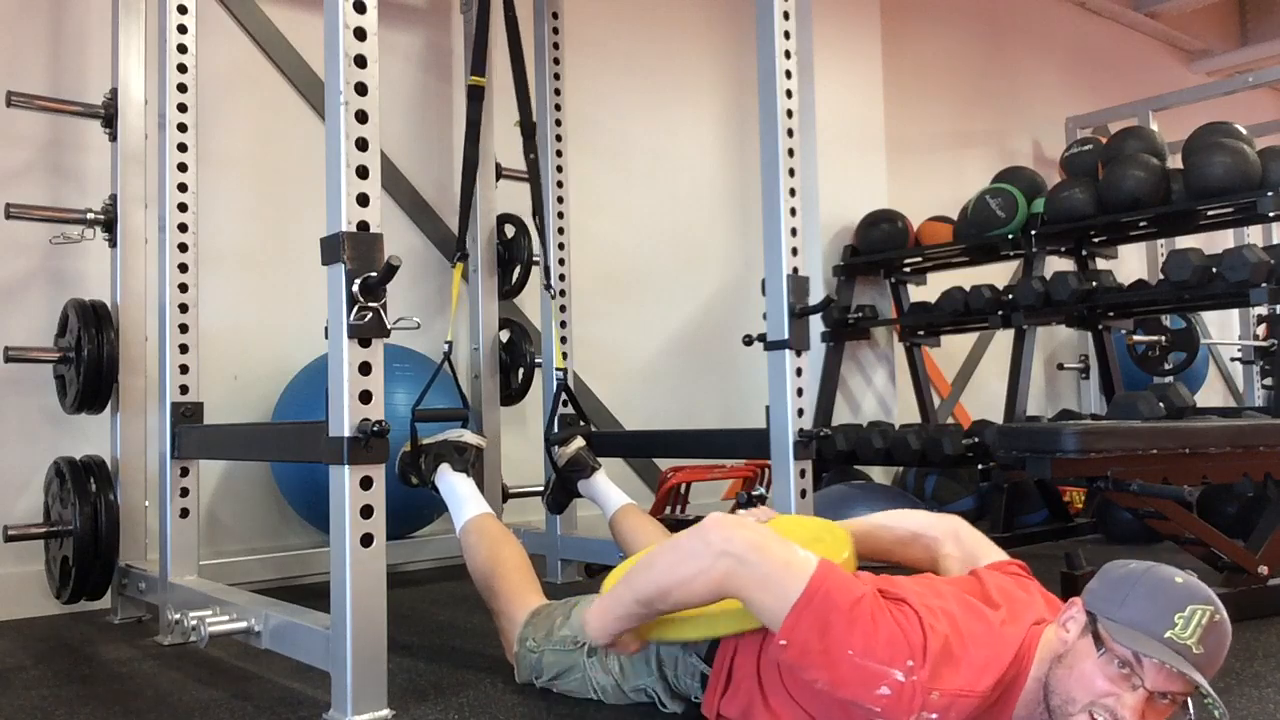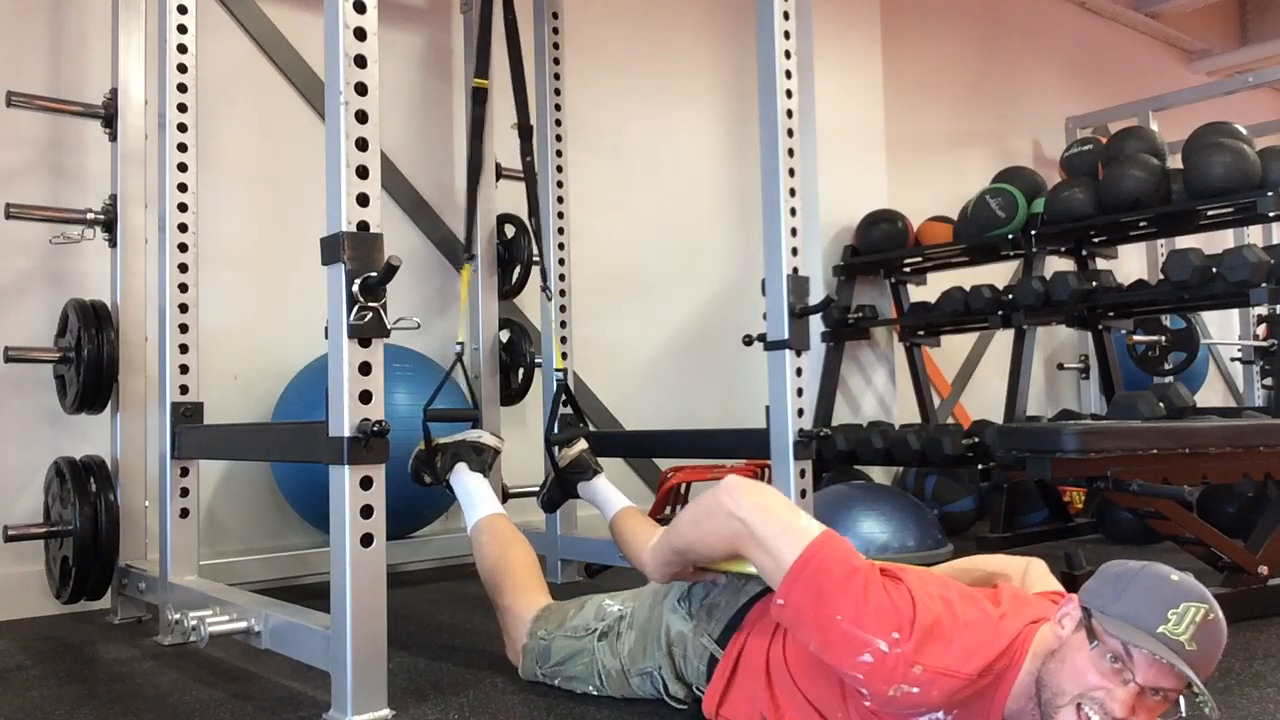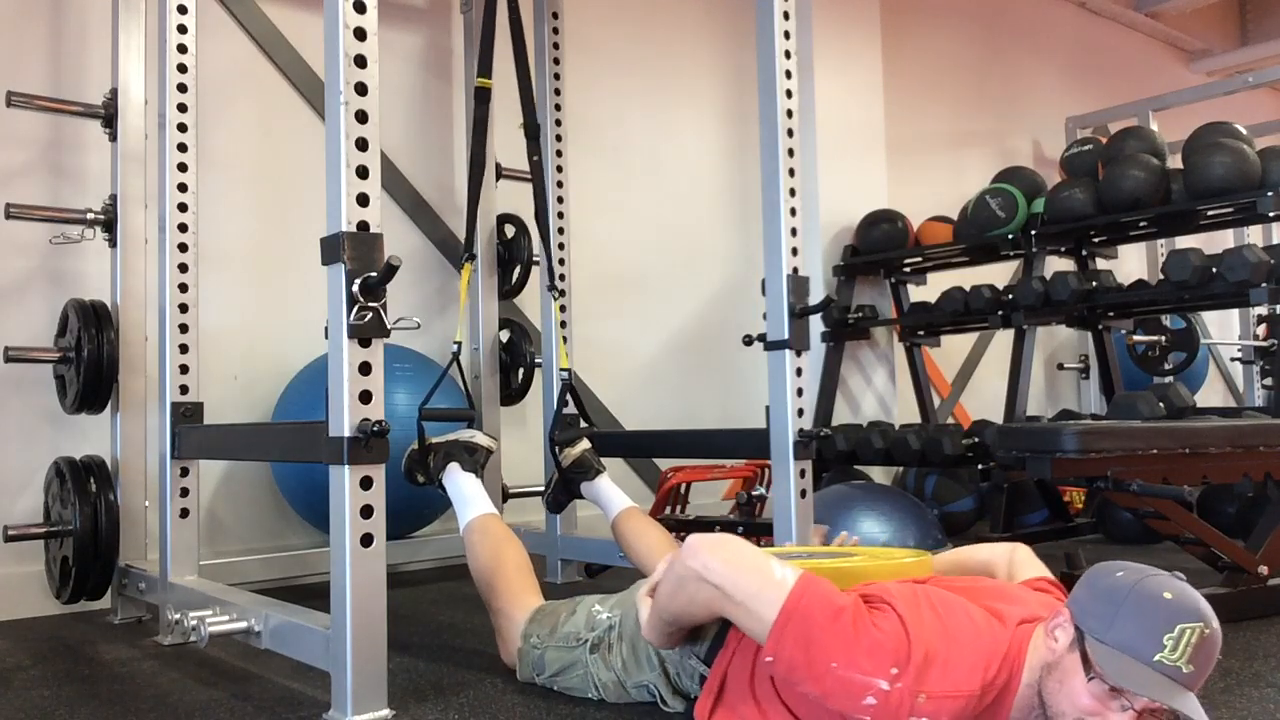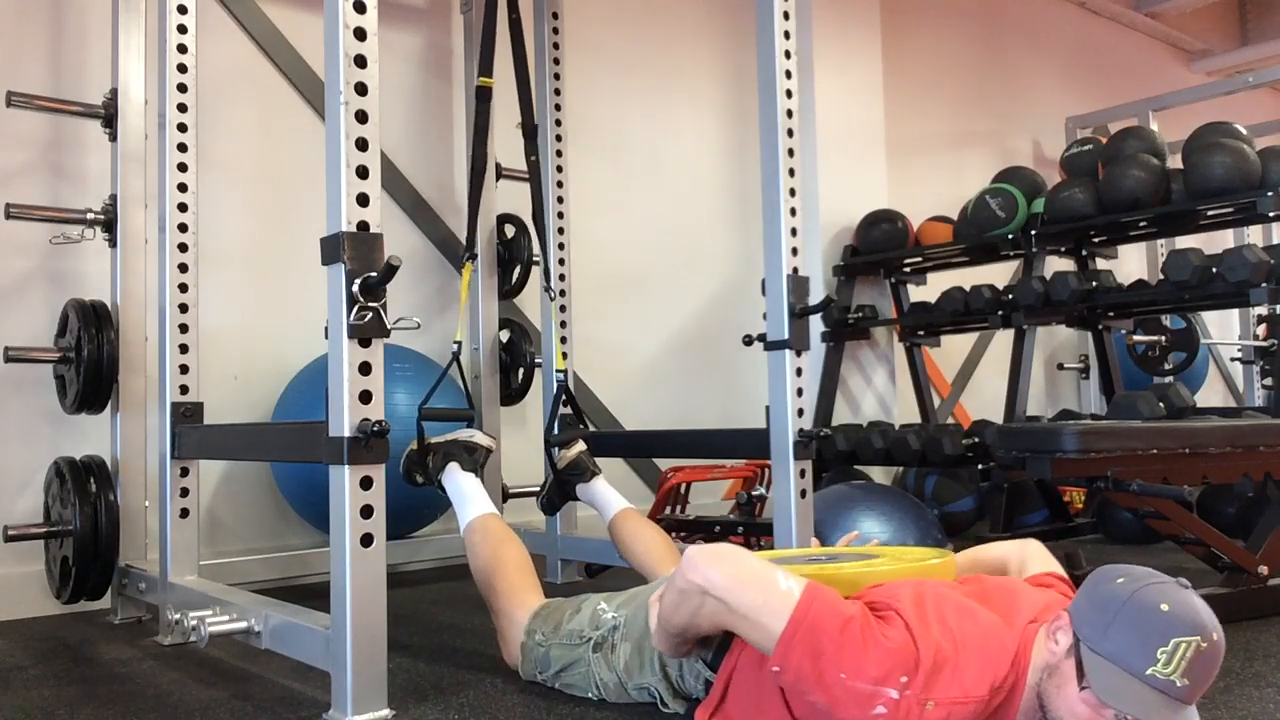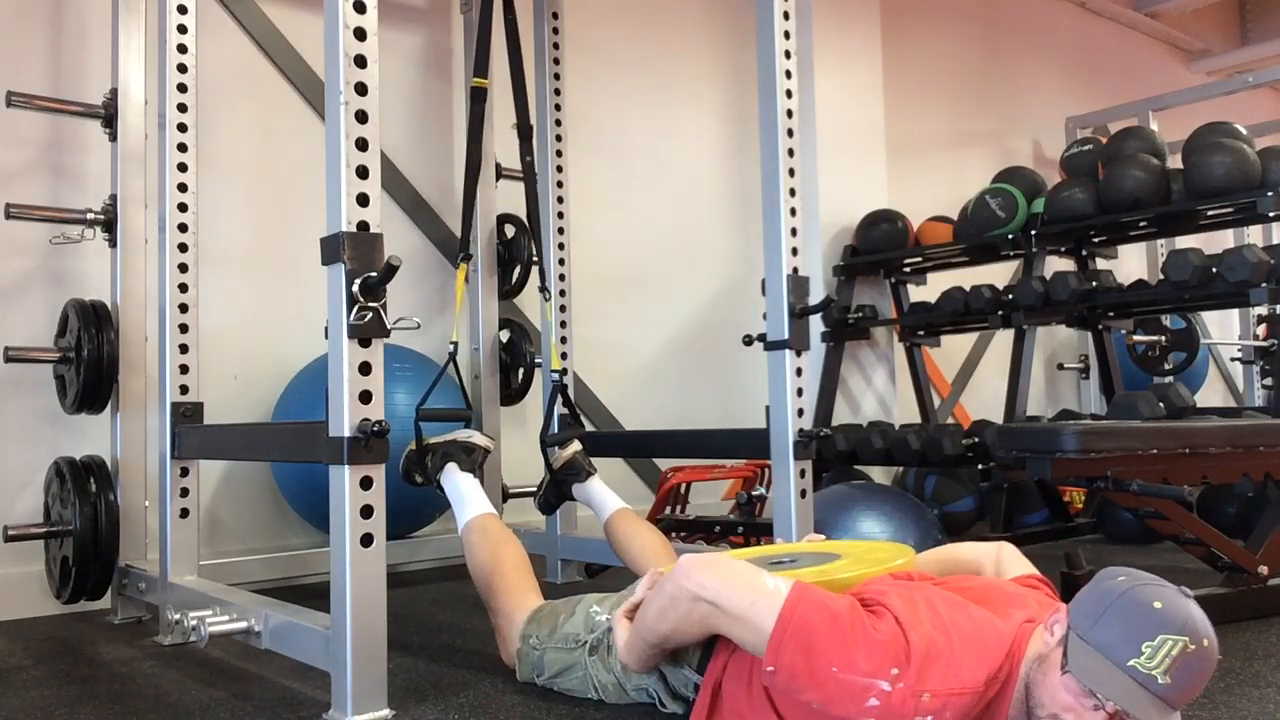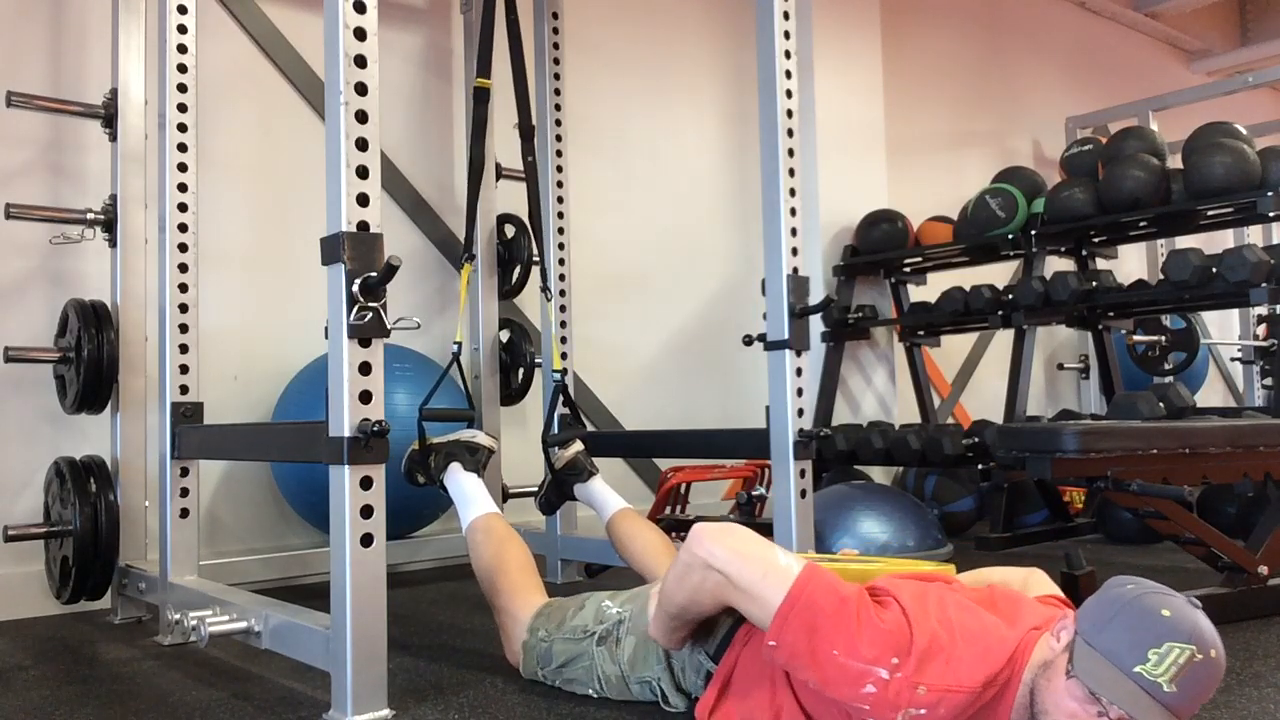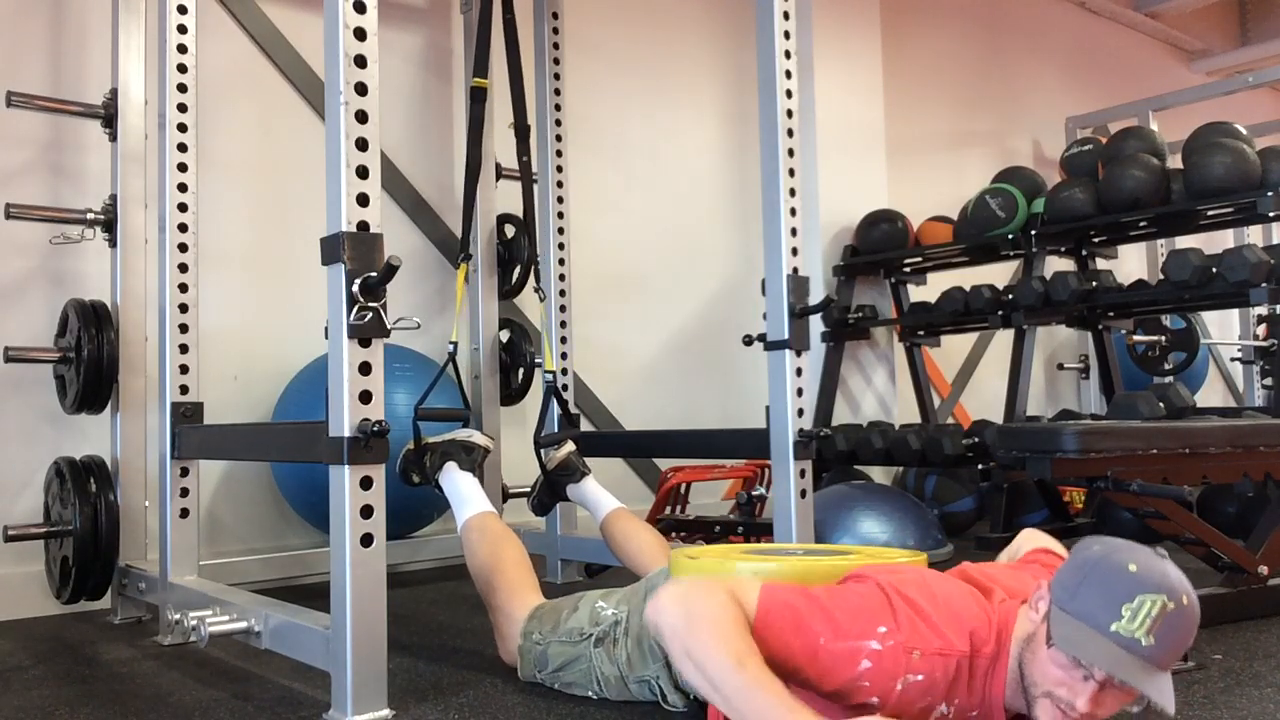
dt=0.7s
person 1, frame 1
left shoulder: (1035, 615)
left elbow: (943, 530)
right elbow: (728, 542)
right wrist: (611, 617)
left hip: (760, 619)
left knee: (668, 563)
right knee: (531, 635)
left ankle: (585, 470)
right ankle: (453, 473)
person 1, frame 2
left shoulder: (1057, 638)
right shoulder: (918, 648)
left elbow: (1028, 569)
right elbow: (743, 500)
right wrist: (665, 563)
left hip: (774, 614)
right hip: (711, 634)
left knee: (679, 570)
right knee: (532, 639)
left ankle: (585, 476)
right ankle: (468, 473)
person 1, frame 3
left shoulder: (1052, 617)
left elbow: (1010, 555)
right elbow: (713, 558)
right wrist: (660, 619)
left hip: (766, 611)
left knee: (674, 572)
right knee: (525, 637)
left ankle: (588, 474)
right ankle: (460, 473)
person 1, frame 4
left shoulder: (1059, 613)
left elbow: (1026, 552)
right elbow: (715, 570)
right wrist: (670, 632)
left hip: (801, 600)
left knee: (665, 570)
right knee: (528, 639)
left ankle: (585, 478)
right ankle: (460, 473)
person 1, frame 5
left shoulder: (1040, 616)
left elbow: (999, 554)
right elbow: (704, 584)
right wrist: (638, 647)
left hip: (774, 585)
left knee: (665, 573)
right knee: (525, 639)
left ankle: (579, 477)
right ankle: (460, 475)
person 1, frame 6
left shoulder: (1056, 628)
left elbow: (1033, 579)
right elbow: (717, 549)
right wrist: (665, 620)
left hip: (768, 615)
right hip: (704, 651)
left knee: (671, 577)
right knee: (530, 635)
left ankle: (583, 478)
right ankle: (462, 472)
person 1, frame 7
left shoulder: (1060, 593)
right shoulder: (904, 637)
left elbow: (1034, 543)
right elbow: (675, 610)
left hip: (765, 590)
right hip: (703, 632)
left knee: (667, 566)
right knee: (525, 636)
left ankle: (572, 475)
right ankle: (458, 473)
